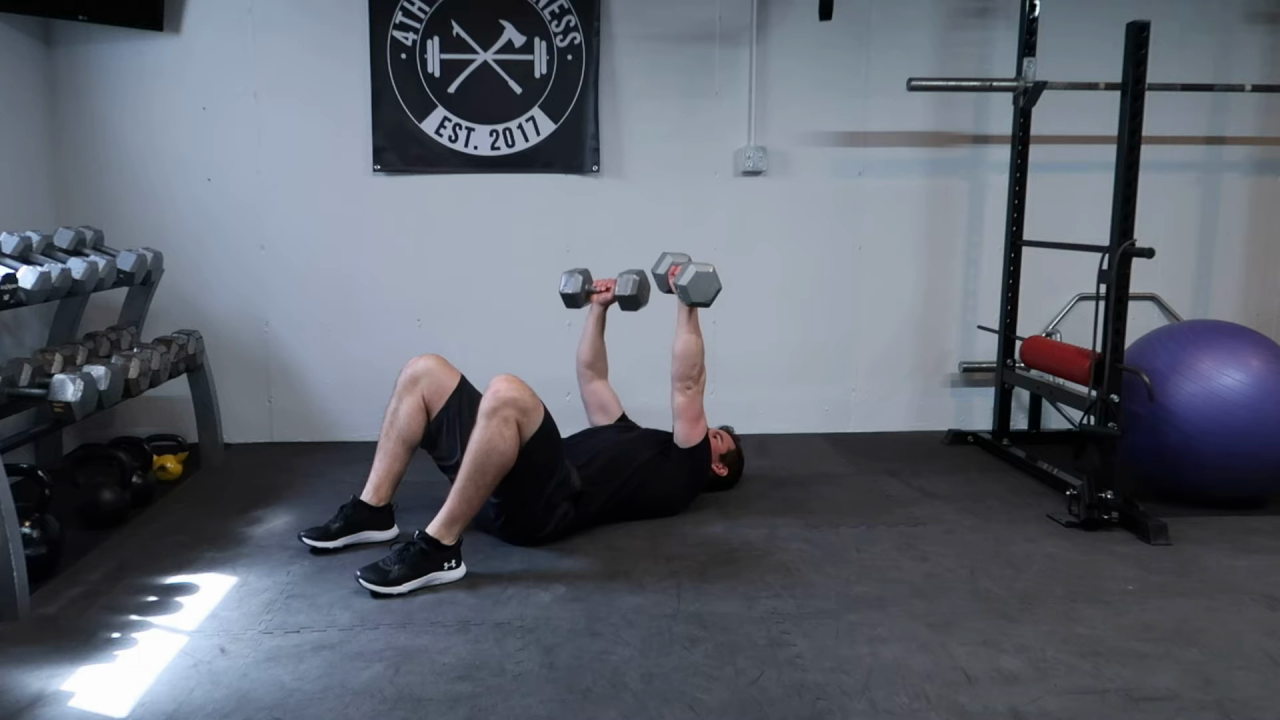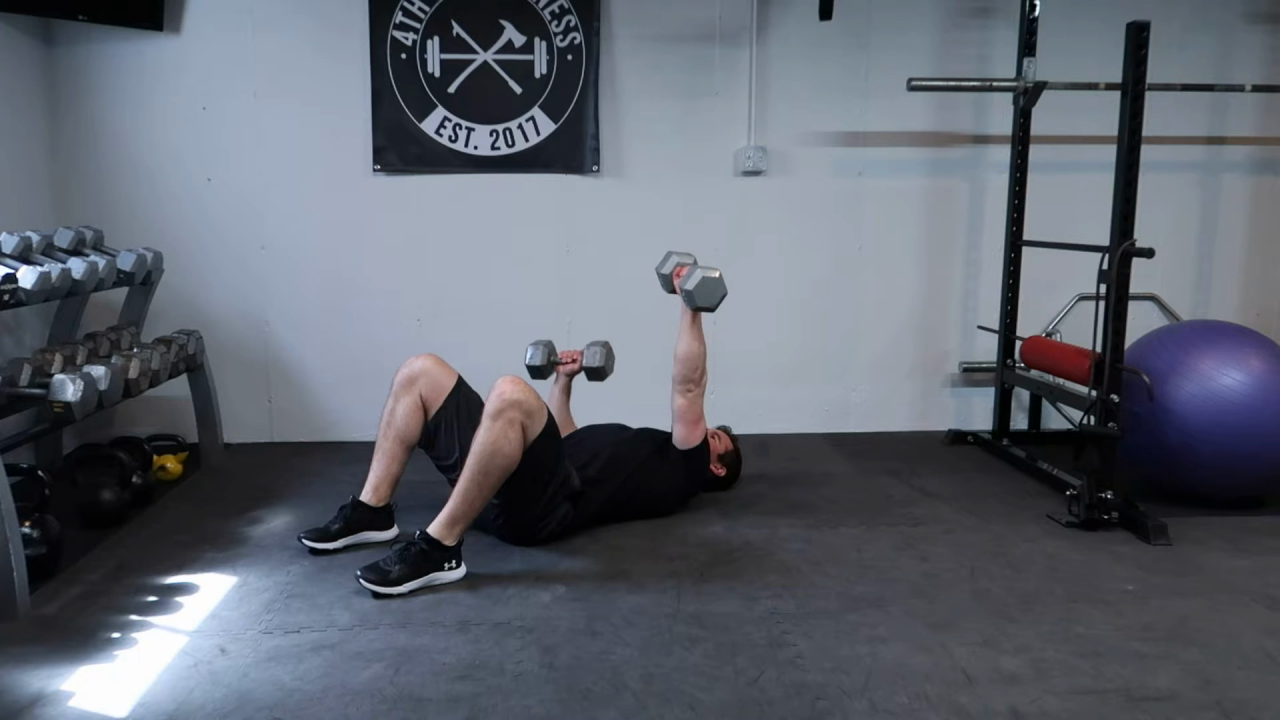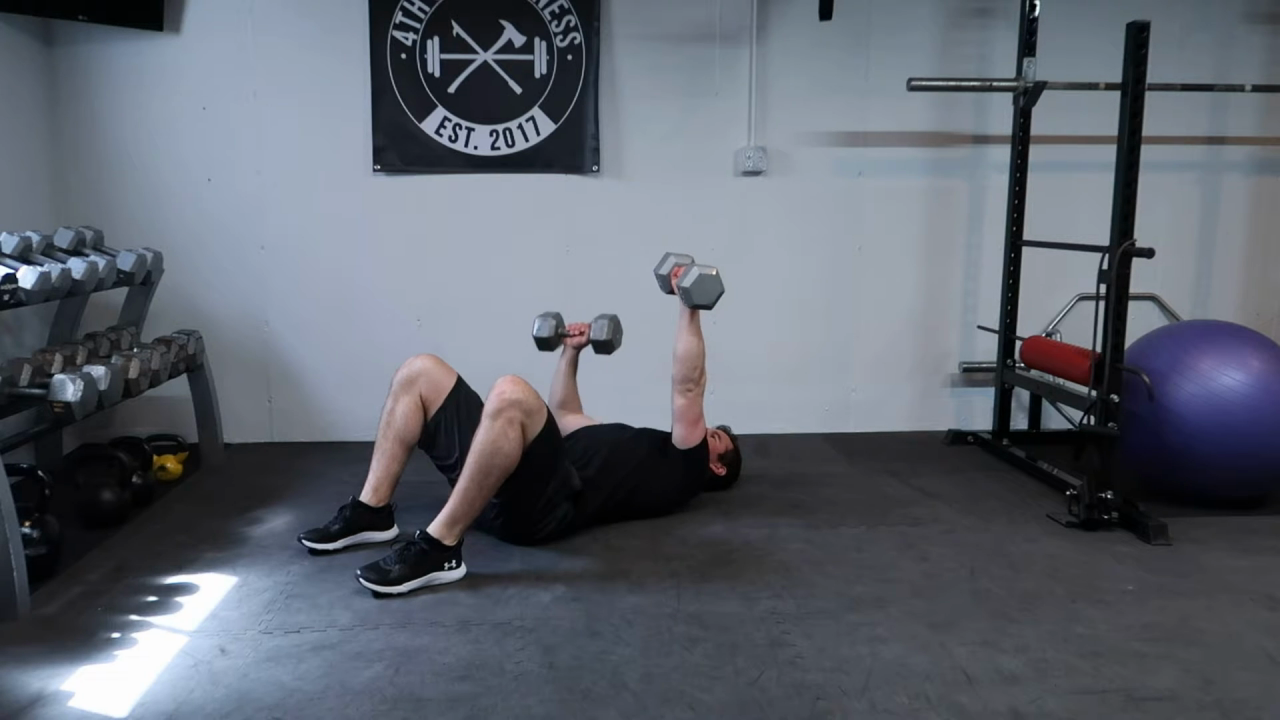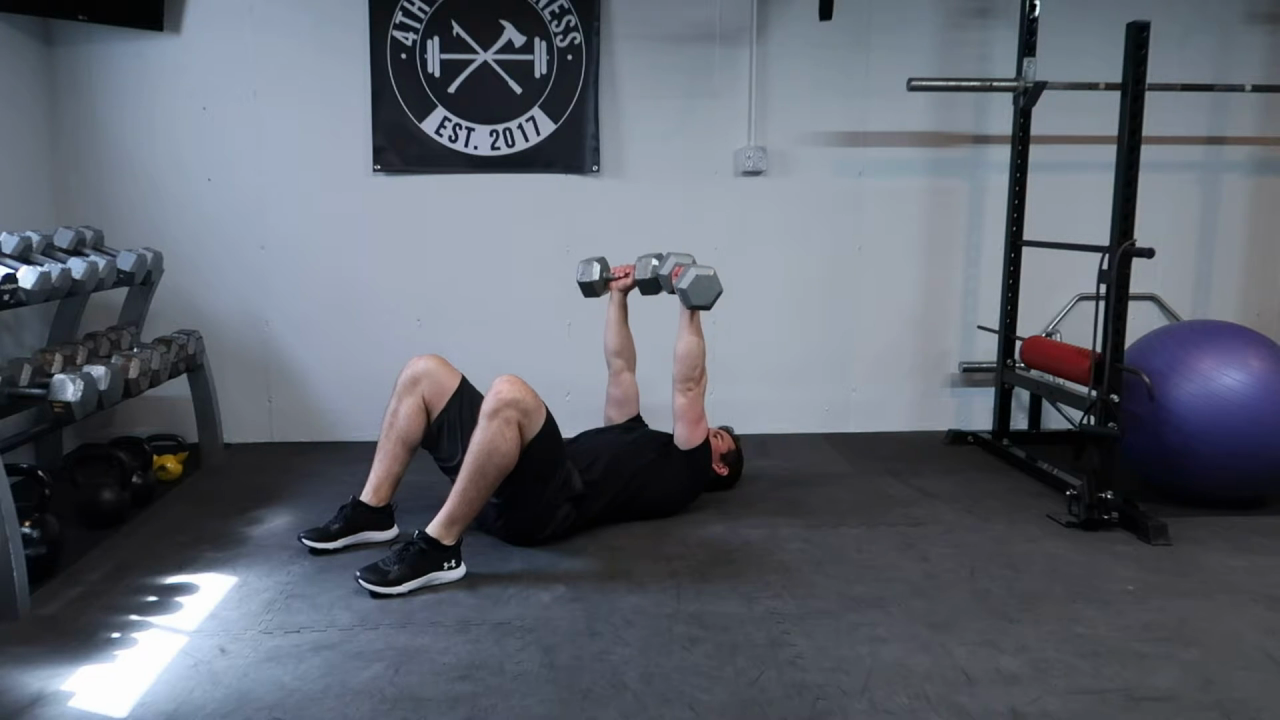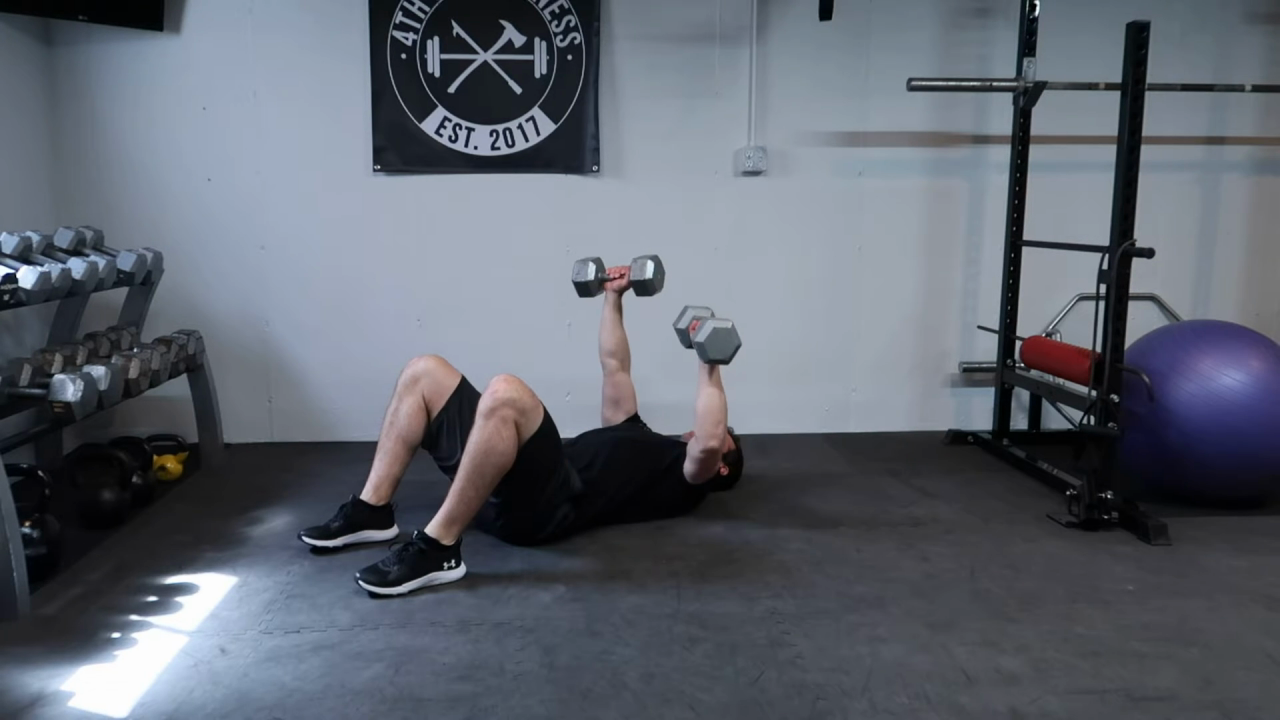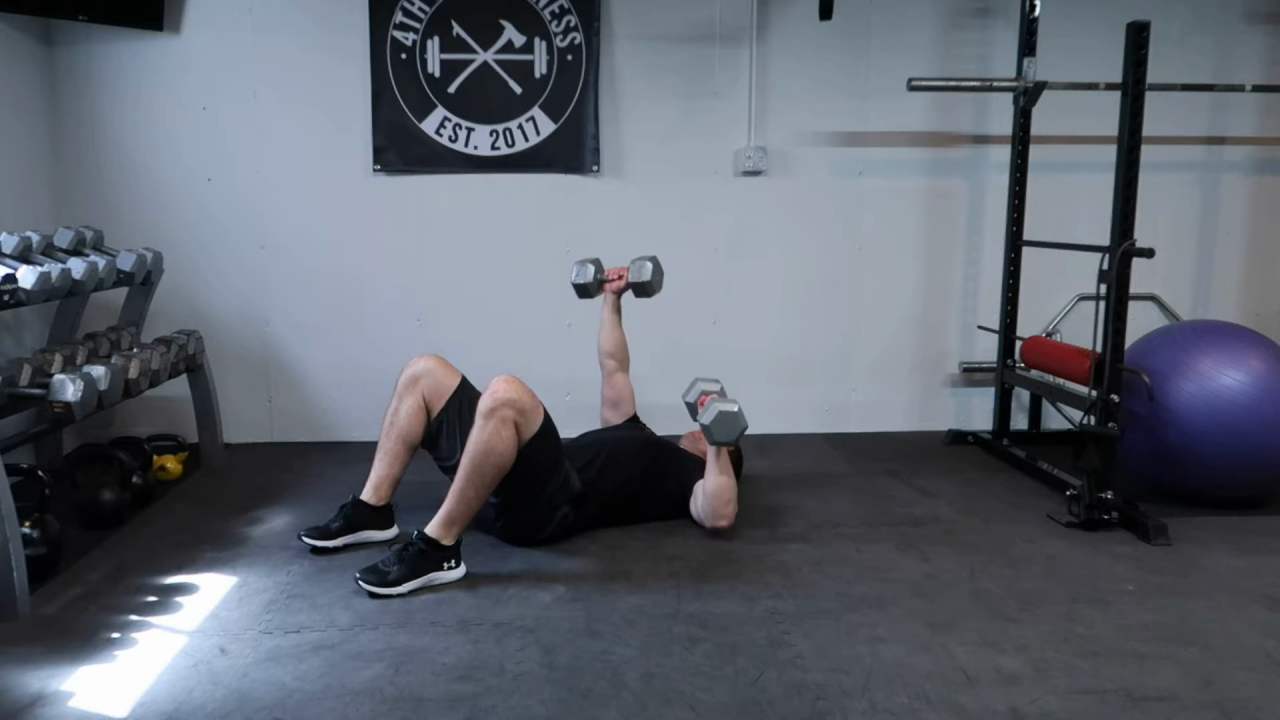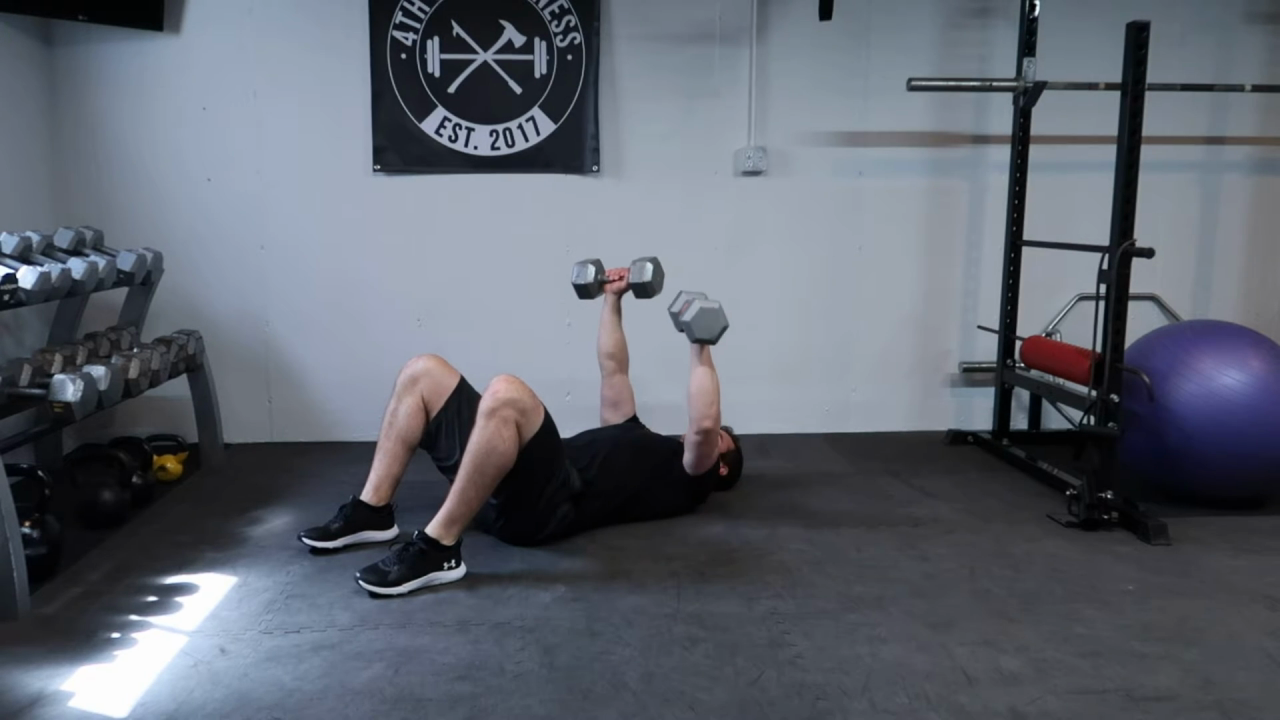
dt=0.7s
person 1, frame 1
left shoulder: (685, 469)
right shoulder: (638, 441)
left elbow: (687, 386)
right elbow: (592, 379)
left wrist: (688, 307)
right wrist: (599, 310)
left hip: (544, 502)
right hip: (503, 490)
left knee: (506, 391)
right knee: (425, 371)
left ankle: (438, 546)
right ankle: (372, 510)
person 1, frame 2
left shoulder: (682, 470)
right shoulder: (641, 447)
left elbow: (688, 389)
right elbow: (561, 439)
left wrist: (691, 308)
right wrist: (563, 382)
left hip: (543, 502)
right hip: (500, 488)
left knee: (511, 393)
right knee: (421, 371)
left ankle: (438, 547)
right ankle: (371, 510)
person 1, frame 3
left shoulder: (683, 469)
right shoulder: (636, 444)
left elbow: (687, 389)
right elbow: (565, 412)
left wrist: (690, 309)
right wrist: (570, 352)
left hip: (546, 503)
right hip: (499, 489)
left knee: (511, 392)
right knee: (421, 371)
left ankle: (439, 546)
right ankle: (371, 511)
person 1, frame 4
left shoulder: (684, 471)
right shoulder: (639, 440)
left elbow: (688, 389)
right elbow: (621, 369)
left wrist: (690, 309)
right wrist: (618, 298)
left hip: (545, 503)
right hip: (502, 488)
left knee: (508, 393)
right knee: (424, 372)
left ankle: (438, 546)
right ankle: (371, 511)
person 1, frame 5
left shoulder: (688, 475)
right shoulder: (640, 437)
left elbow: (709, 443)
right elbow: (615, 368)
left wrist: (709, 365)
right wrist: (613, 298)
left hip: (545, 503)
right hip: (501, 489)
left knee: (505, 392)
right knee: (425, 371)
left ankle: (438, 545)
right ankle: (372, 509)
person 1, frame 6
left shoulder: (689, 474)
right shoulder: (638, 438)
left elbow: (719, 516)
right elbow: (613, 370)
left wrist: (717, 445)
right wrist: (612, 300)
left hip: (545, 503)
right hip: (502, 489)
left knee: (505, 393)
right knee: (425, 371)
left ankle: (437, 546)
right ankle: (372, 510)
person 1, frame 7
left shoulder: (687, 476)
right shoulder: (639, 439)
left elbow: (702, 426)
right elbow: (614, 371)
left wrist: (700, 350)
right wrist: (612, 301)
left hip: (545, 503)
right hip: (502, 489)
left knee: (506, 393)
right knee: (424, 371)
left ankle: (437, 546)
right ankle: (372, 511)
